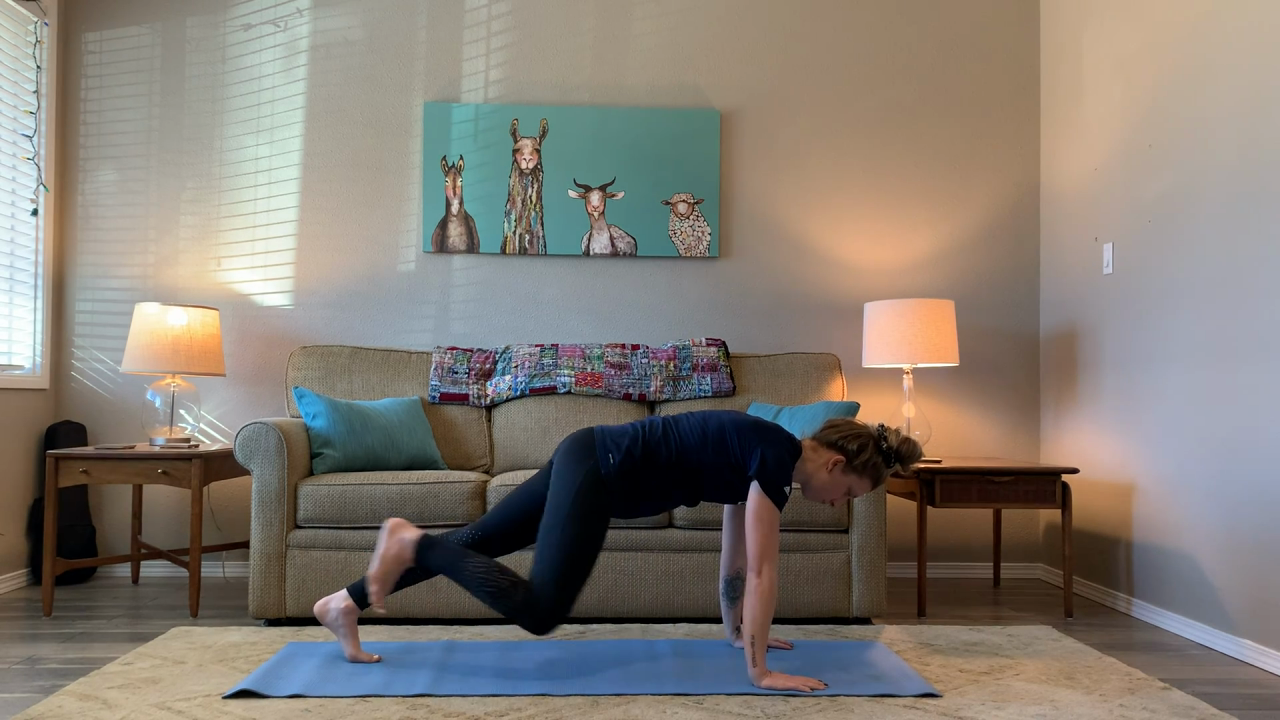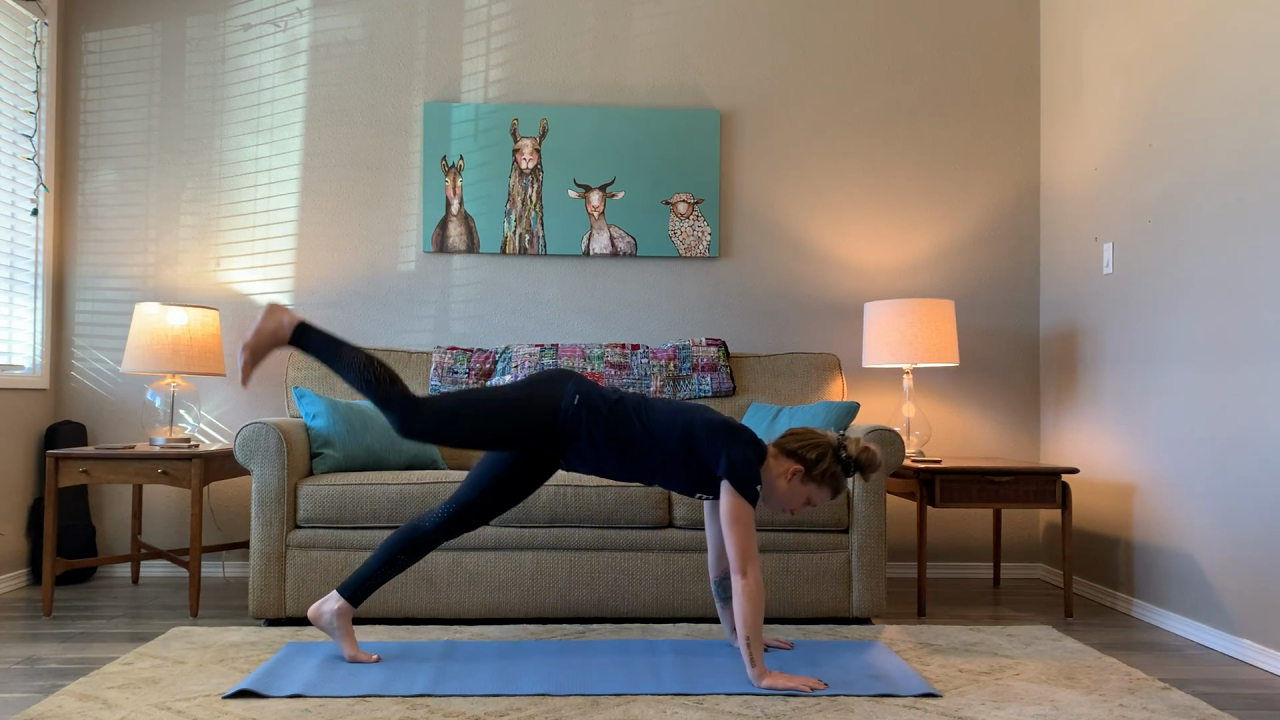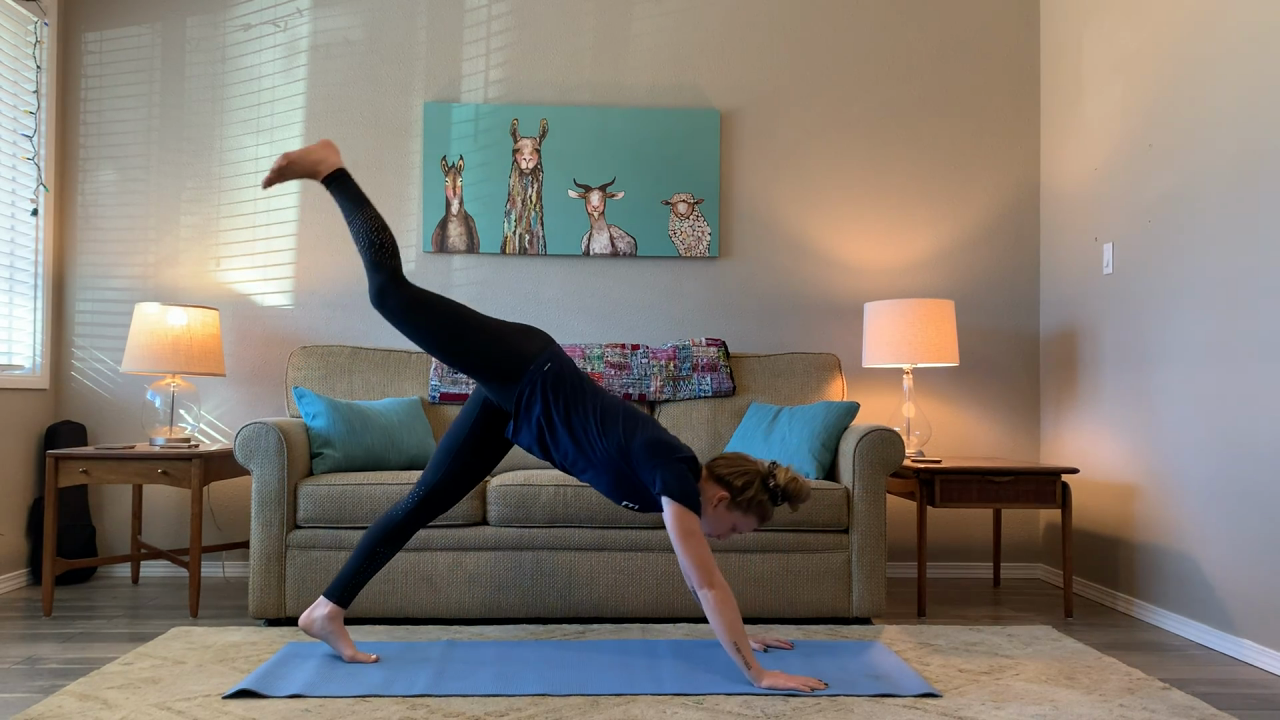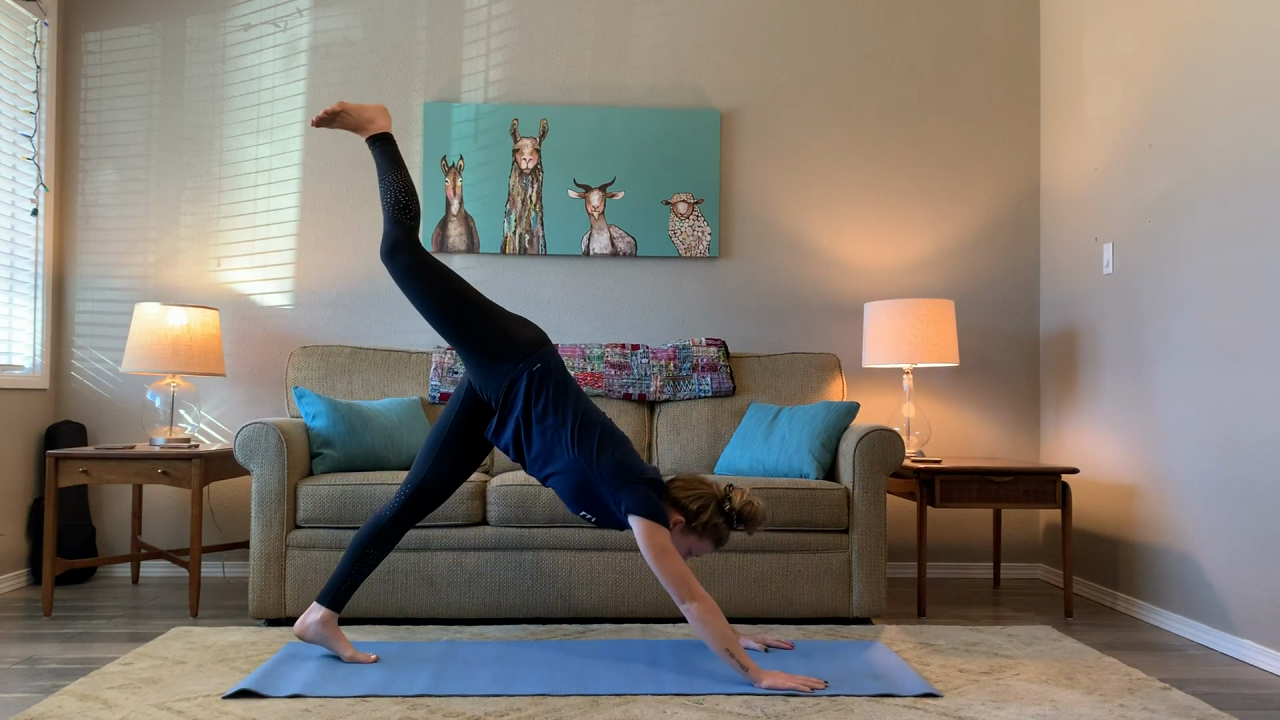
dt=0.5s
person 1, frame 1
left shoulder: (759, 458)
right shoulder: (778, 455)
left elbow: (736, 559)
right elbow: (761, 570)
left wrist: (736, 631)
right wrist: (760, 670)
left hip: (587, 461)
right hip: (598, 466)
left knee: (475, 538)
right knee: (540, 611)
left ankle: (344, 603)
right ankle: (414, 544)
person 1, frame 2
left shoulder: (730, 468)
right shoulder: (743, 458)
left elbow: (722, 566)
right elbow: (745, 572)
left wrist: (743, 637)
right wrist: (758, 670)
left hip: (557, 427)
right hip: (559, 415)
left knee: (449, 517)
right knee: (410, 417)
left ankle: (338, 604)
right ankle: (293, 327)
person 1, frame 3
left shoulder: (684, 481)
right shoulder: (677, 475)
left elbow: (699, 578)
right elbow: (707, 582)
left wrist: (742, 636)
right wrist: (756, 674)
left hip: (518, 394)
right hip: (523, 372)
left knee: (425, 501)
right knee: (391, 292)
left ankle: (327, 612)
right ankle: (330, 169)
person 1, frame 4
left shoulder: (647, 499)
right shoulder: (636, 500)
left elbow: (689, 594)
right elbow: (690, 599)
left wrist: (738, 638)
right wrist: (755, 674)
left hip: (502, 388)
right hip: (510, 368)
left knee: (413, 502)
right knee: (400, 247)
left ankle: (320, 616)
right ankle: (377, 131)
